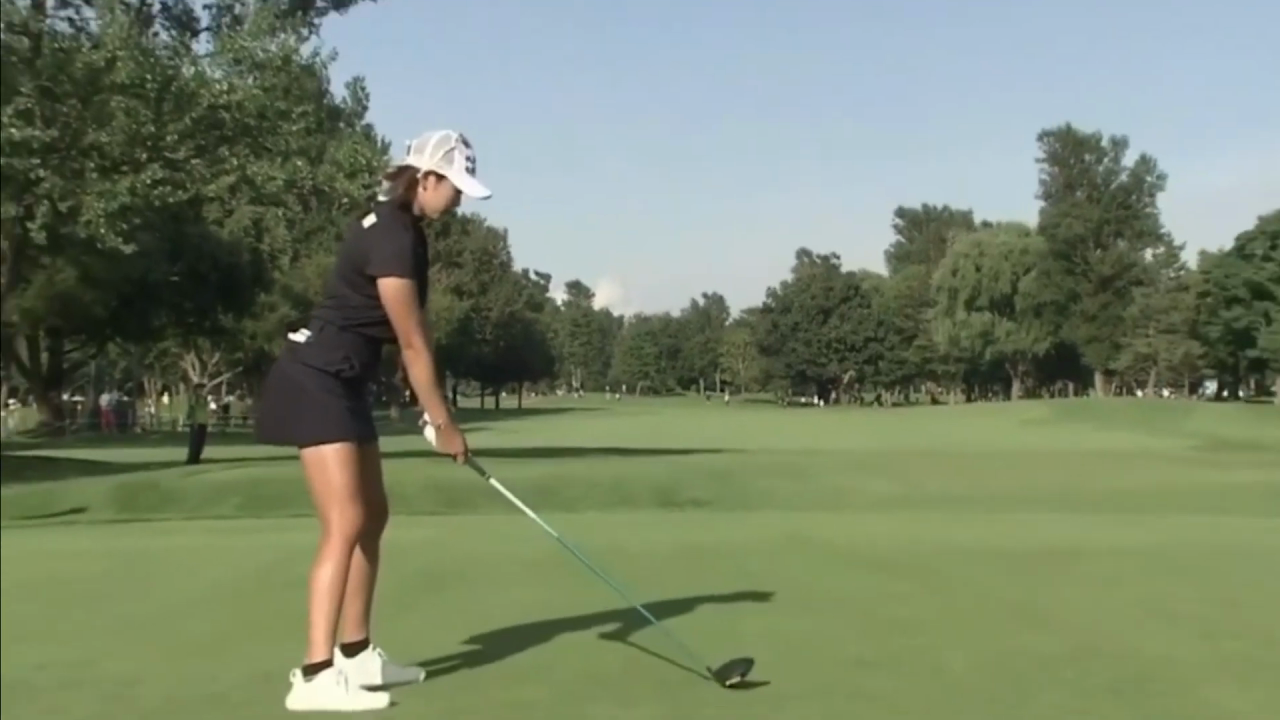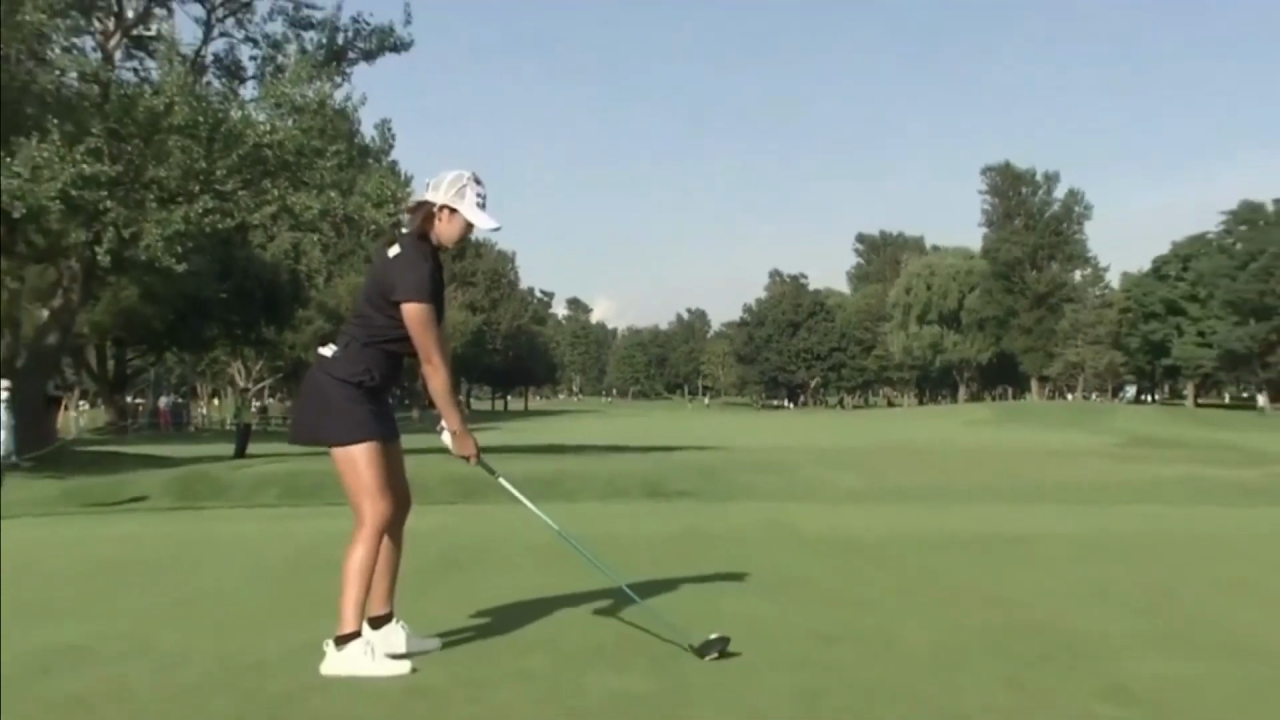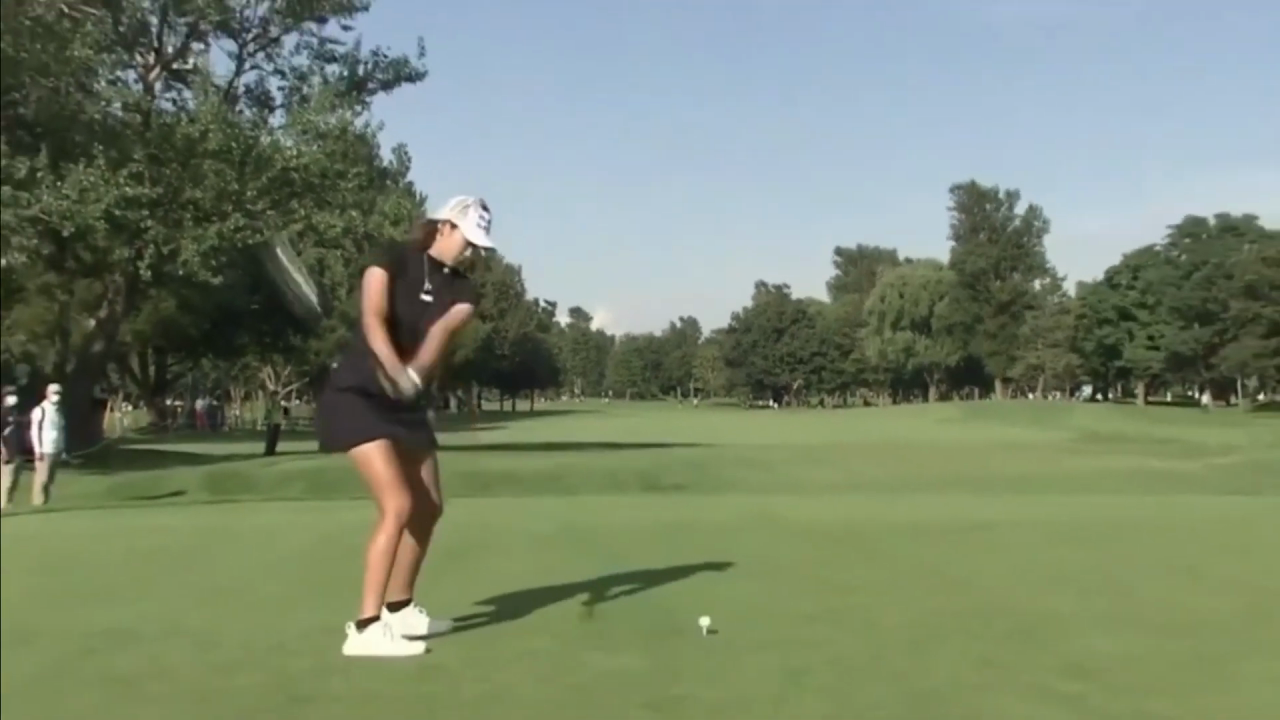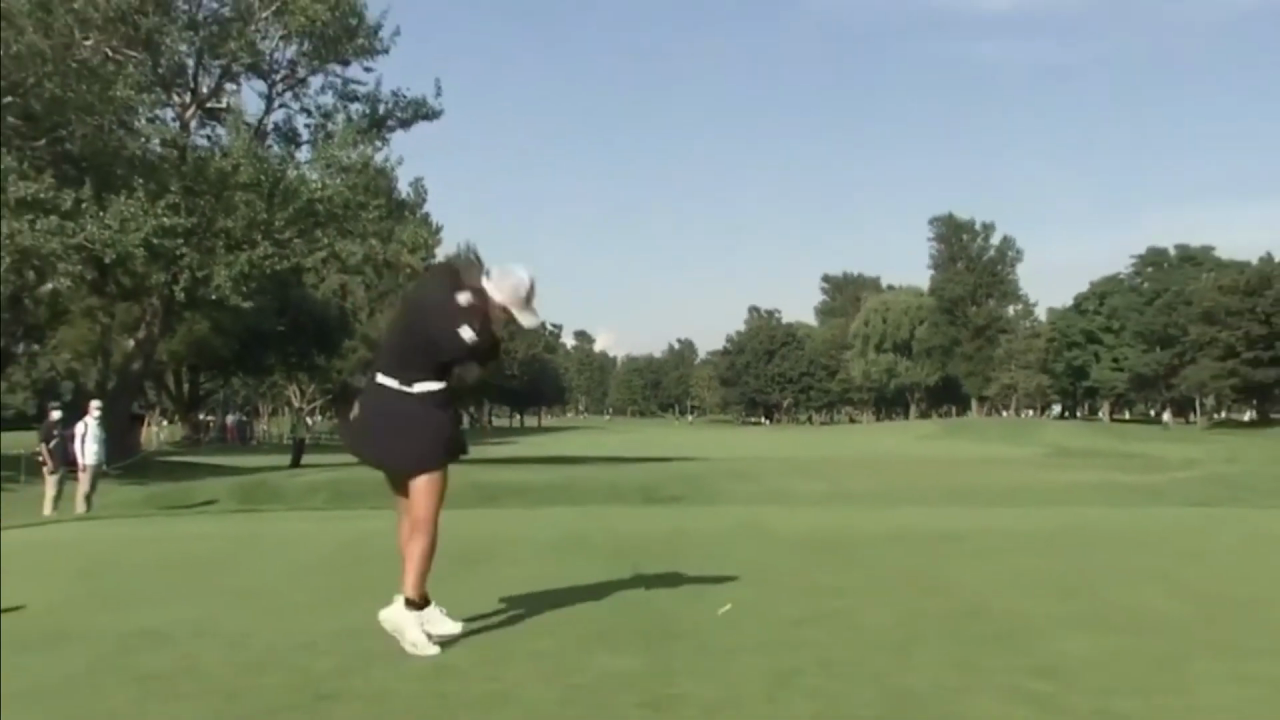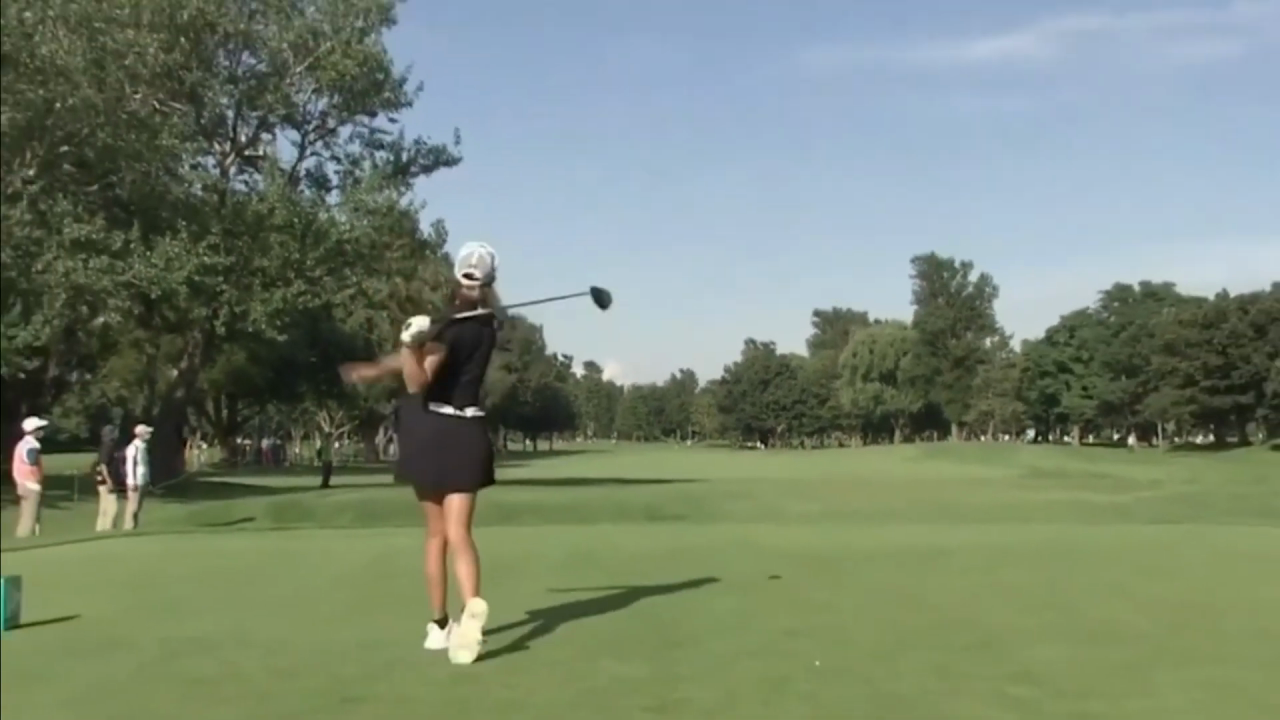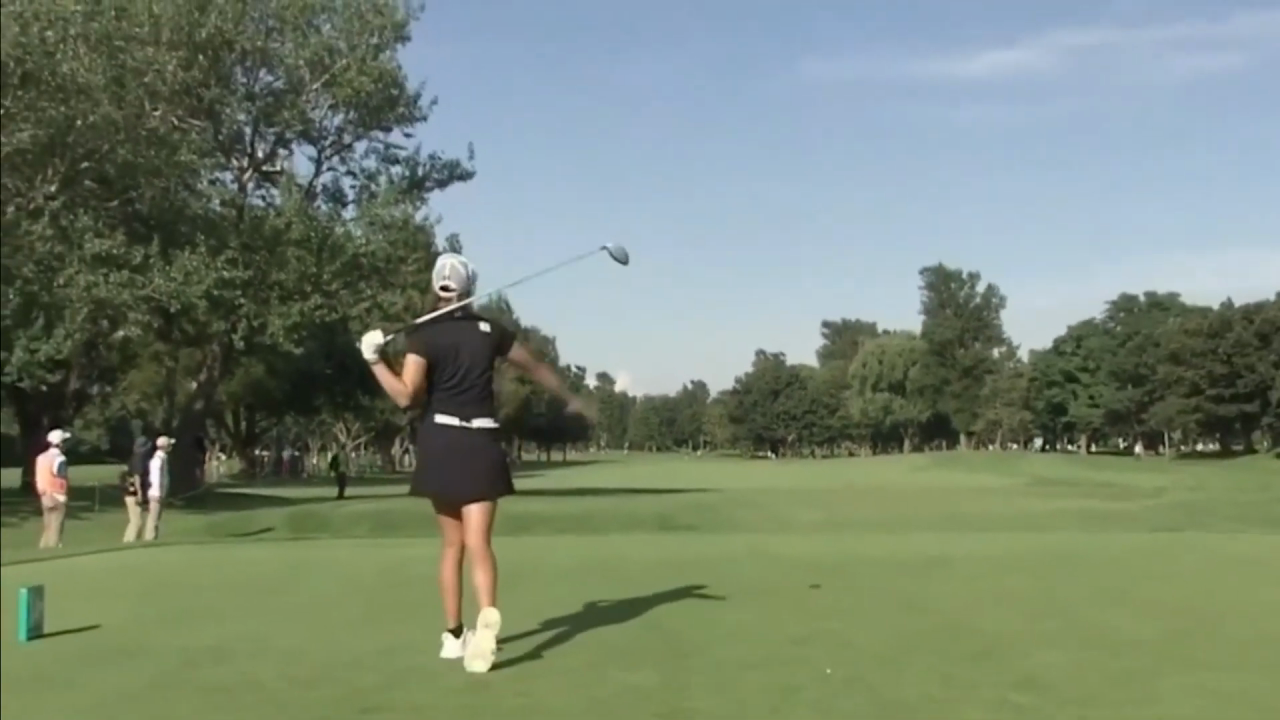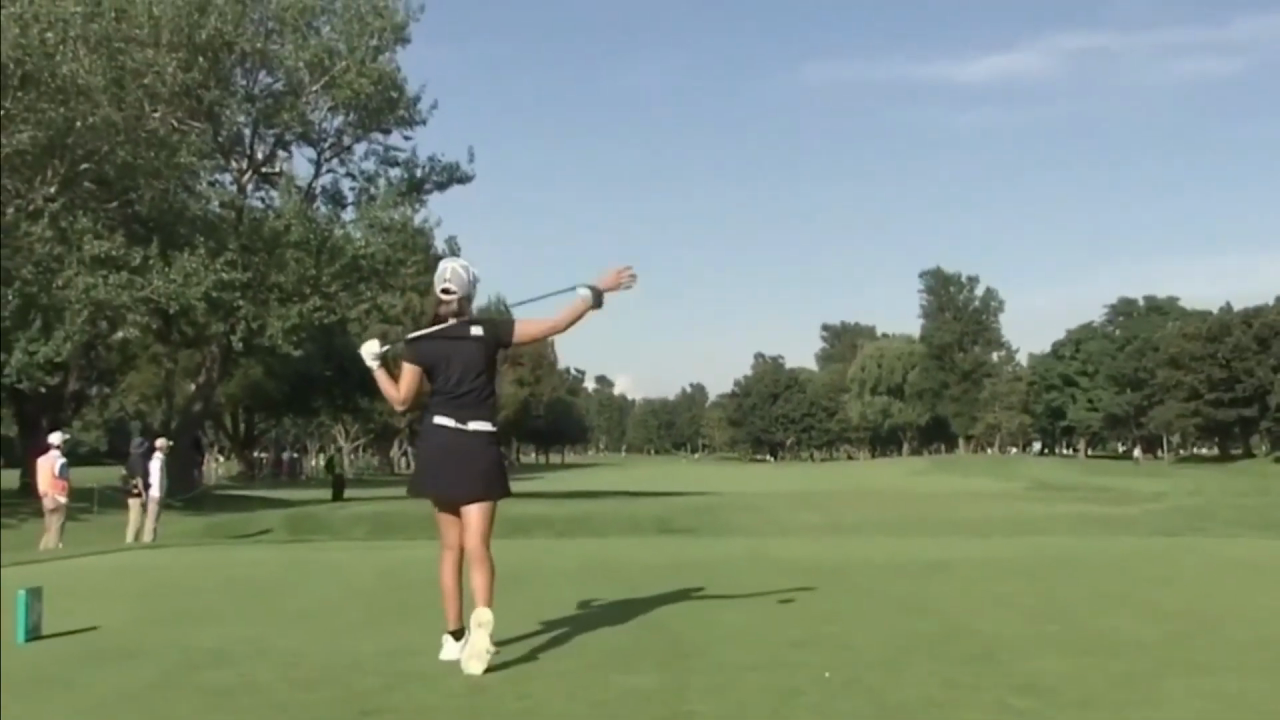
dt=0.7s
person 1, frame 1
left shoulder: (399, 227)
right shoulder: (392, 237)
left elbow: (411, 335)
right elbow: (413, 343)
left wrist: (434, 413)
right wrist: (443, 422)
left hip: (341, 383)
right hip: (316, 381)
left knee: (372, 516)
right knee: (345, 525)
left ankle: (355, 655)
right ankle: (315, 676)
person 1, frame 2
left shoulder: (421, 256)
right shoulder: (412, 265)
left elbow: (436, 350)
right elbow: (431, 360)
left wrist: (452, 418)
right wrist: (458, 429)
left hip: (366, 391)
right hip: (342, 390)
left knee: (397, 505)
right knee: (375, 514)
left ankle: (381, 627)
right ankle: (346, 645)
person 1, frame 3
left shoulder: (462, 292)
right shoulder: (394, 258)
left elbow: (439, 336)
right elbow: (373, 319)
left wrist: (413, 373)
right wrist: (391, 366)
left hip: (405, 404)
right hip: (356, 395)
left knee: (428, 508)
right knee: (397, 506)
left ankle: (398, 609)
person 1, frame 4
left shoulder: (443, 277)
right shoulder: (479, 338)
left hip: (377, 402)
right hip: (421, 411)
left knee: (408, 512)
right knee: (424, 519)
left ankle: (420, 607)
right ankle: (408, 607)
person 1, frame 5
left shoulder: (452, 323)
right shoulder: (486, 322)
left elbow: (417, 382)
left wrist: (411, 340)
right wrist: (374, 369)
left hip: (428, 429)
right hip: (466, 432)
left knee: (435, 533)
right knee: (458, 533)
left ankle: (439, 624)
right ankle: (472, 606)
person 1, frame 6
left shoulder: (424, 334)
right shoulder: (491, 330)
left elbow: (405, 396)
right elbow: (535, 367)
left wrist: (373, 357)
right wrist: (570, 397)
left hip: (440, 442)
right hip: (481, 443)
left knee: (452, 545)
right knee: (477, 543)
left ankle: (453, 634)
right ankle: (487, 618)
person 1, frame 7
left shoulder: (420, 342)
right shoulder: (489, 331)
left elbow: (400, 401)
right elbow: (558, 323)
left wrist: (374, 364)
right wrist: (600, 288)
left hip: (438, 444)
right hip: (479, 447)
left knee: (450, 547)
right knee: (475, 546)
left ankle: (453, 636)
right ankle: (481, 620)
